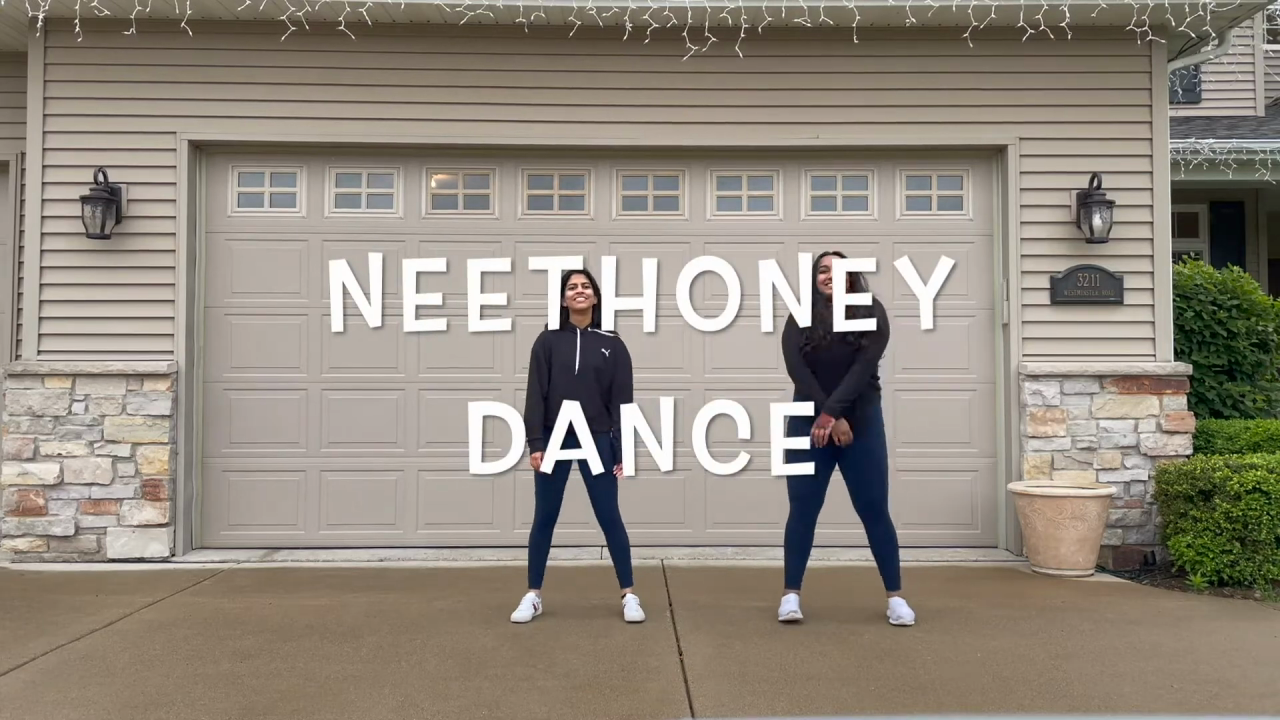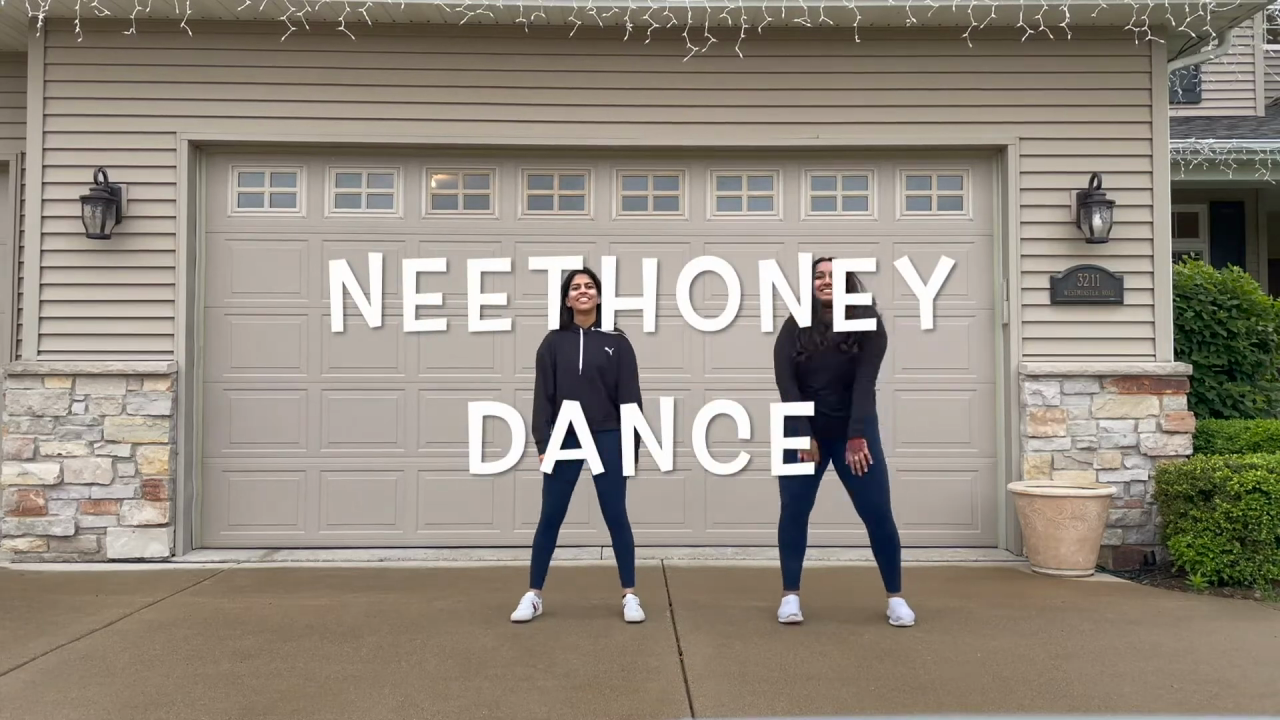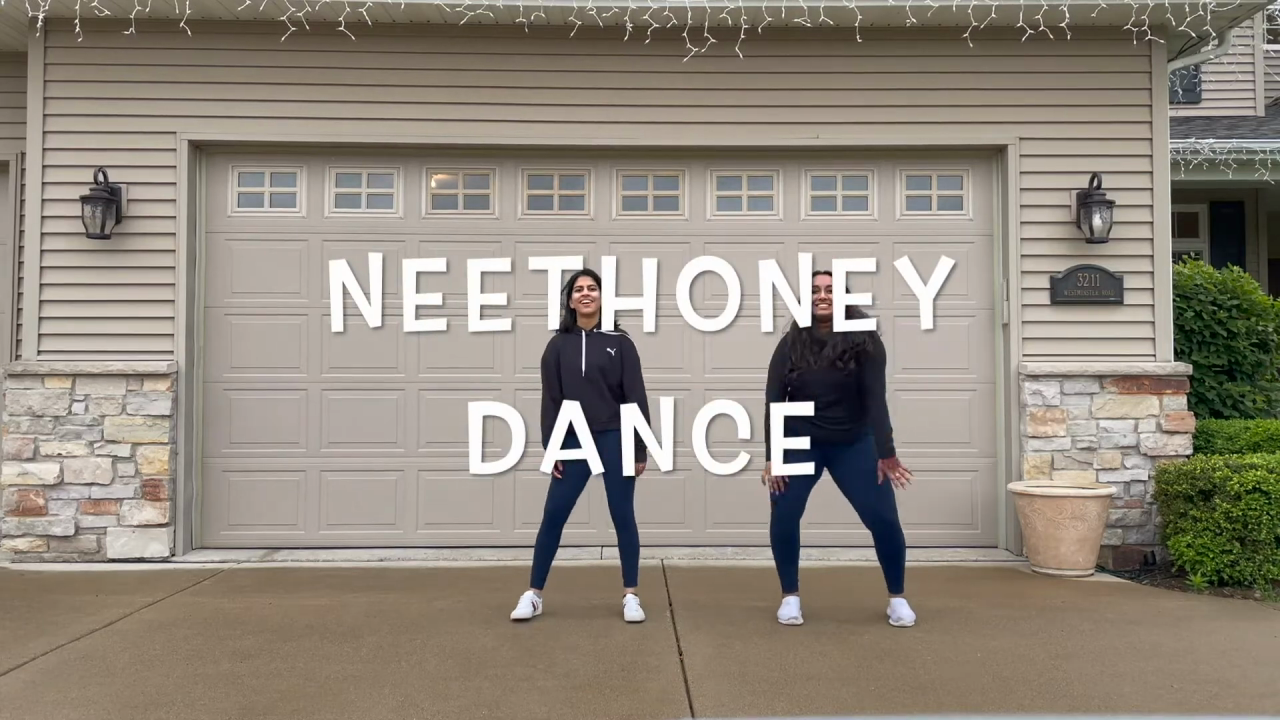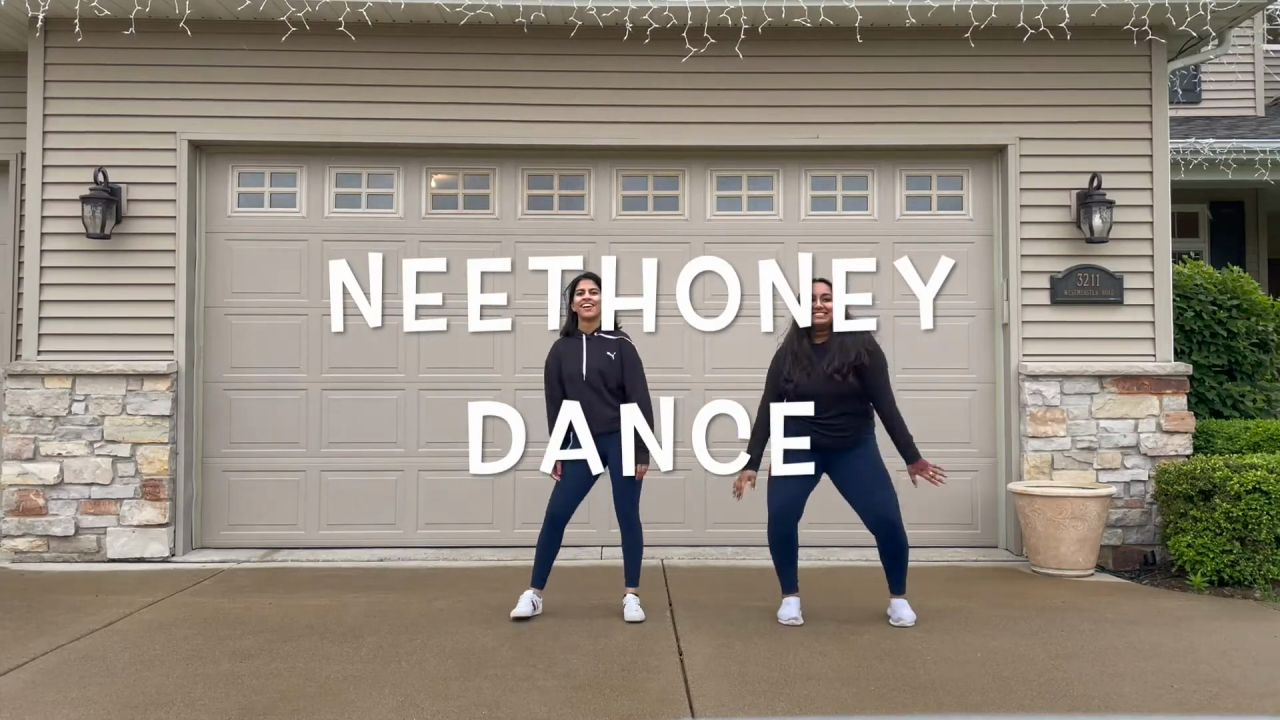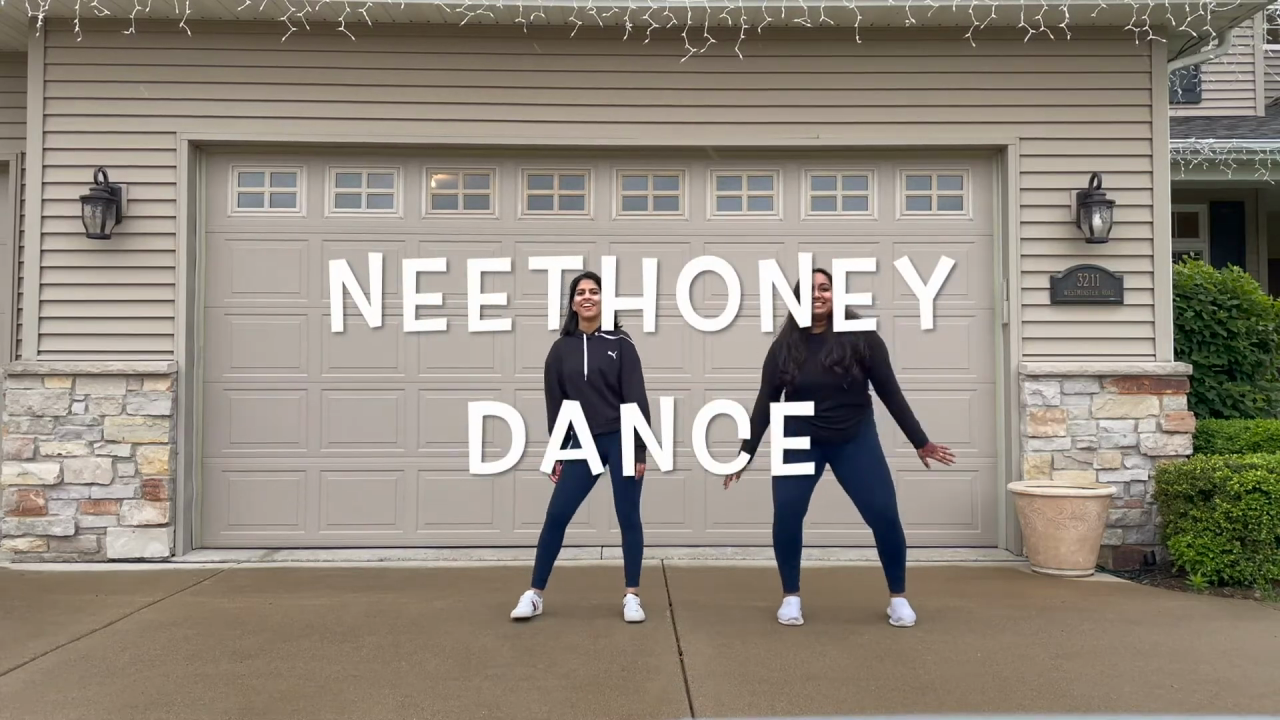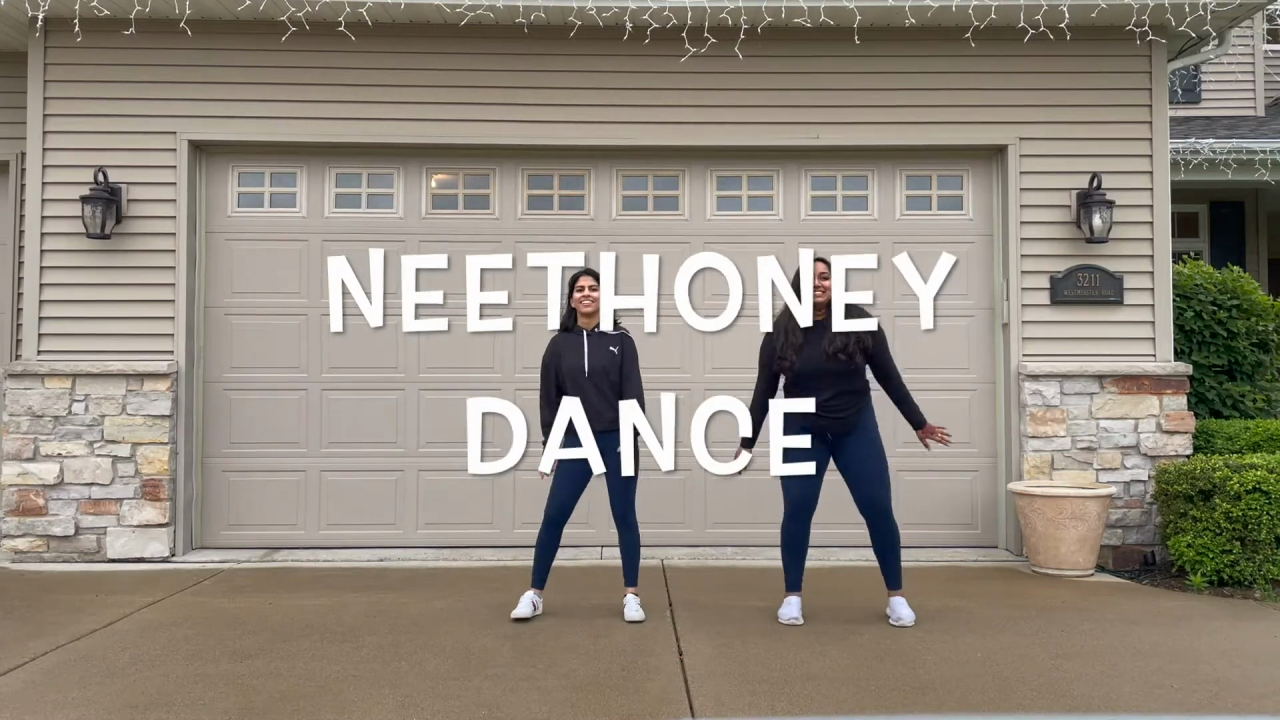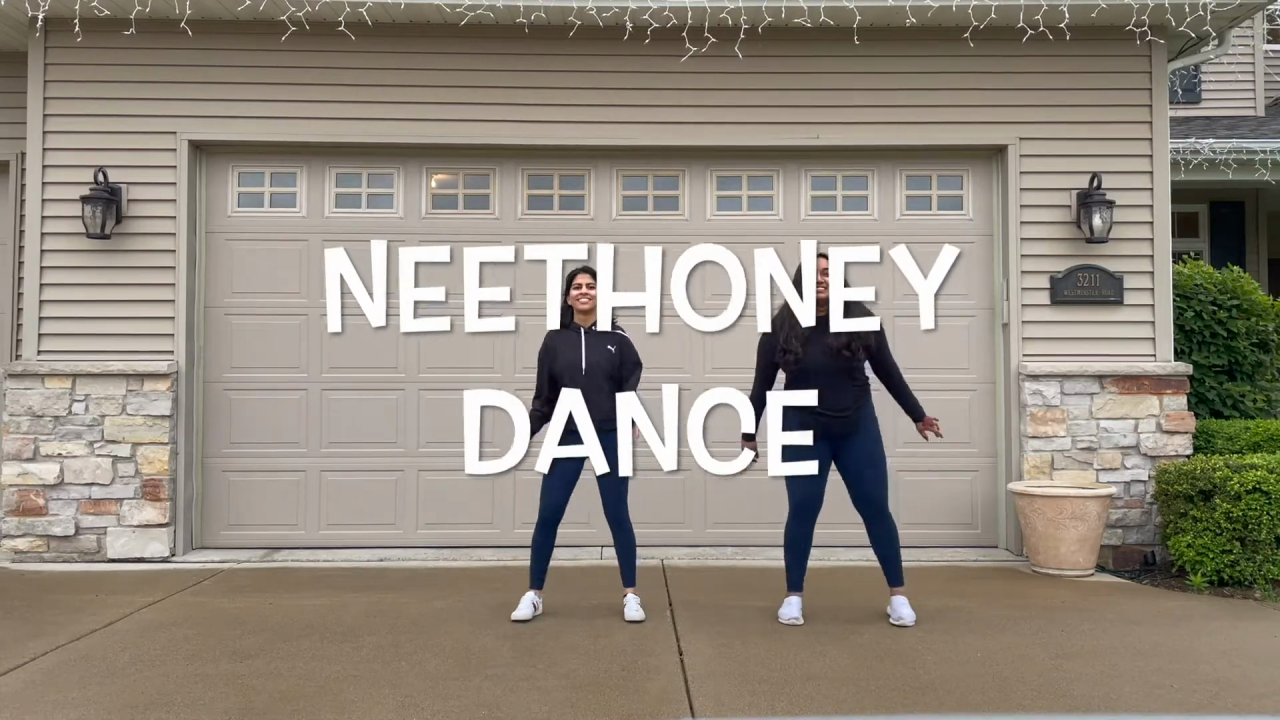
dt=0.1s
person 1, frame 1
left shoulder: (871, 316)
right shoulder: (800, 320)
left elbow: (862, 368)
right elbow: (798, 371)
left wrist: (831, 412)
right wrist: (828, 418)
left hip: (862, 426)
right hip: (809, 425)
left knee: (874, 510)
right knee: (803, 508)
left ankle: (895, 596)
right ankle: (791, 594)
person 1, frame 2
left shoulder: (867, 324)
right shoulder: (794, 329)
left elbow: (865, 381)
right elbow: (786, 383)
left wrist: (858, 436)
right wrist: (802, 438)
left hip: (855, 433)
right hip: (804, 433)
left knee: (877, 513)
right knee: (794, 510)
left ankle: (895, 597)
right ankle: (791, 595)
person 1, frame 3
left shoulder: (864, 339)
right shoulder: (791, 344)
left elbow: (875, 398)
right elbow: (773, 401)
left wrist: (886, 453)
right wrist: (772, 457)
left hip: (854, 443)
right hip: (801, 442)
left knee: (883, 518)
right knee: (784, 515)
left ankle: (896, 598)
right ankle: (790, 596)
person 1, frame 4
left shoulder: (862, 347)
right shoulder: (788, 355)
left elbow: (884, 404)
right elbow: (767, 412)
left wrist: (912, 457)
right wrist: (750, 464)
left hip: (854, 448)
right hip: (799, 447)
left knee: (887, 520)
right knee: (780, 517)
left ankle: (898, 599)
right ankle: (790, 597)
person 1, frame 5
left shoulder: (862, 339)
right shoulder: (784, 346)
left elbow: (890, 393)
right elbow: (765, 403)
left wrist: (921, 442)
right wrist: (745, 454)
left hip: (856, 440)
right hip: (801, 441)
left knee: (885, 516)
right knee: (787, 514)
left ankle: (897, 597)
right ankle: (791, 596)
person 1, frame 6
left shoulder: (861, 325)
right shoulder: (781, 333)
left elbow: (889, 376)
right elbow: (764, 389)
left wrist: (919, 424)
right wrist: (747, 441)
left hip: (856, 430)
right hip: (802, 432)
left knee: (878, 510)
right knee: (798, 511)
left ankle: (896, 597)
right ankle: (792, 596)
person 1, frame 7
left shoulder: (861, 322)
right shoulder: (781, 328)
left elbow: (888, 372)
right elbow: (762, 383)
left wrist: (918, 415)
right wrist: (749, 434)
left hip: (857, 428)
right hip: (804, 431)
left knee: (875, 507)
right knee: (803, 510)
left ankle: (897, 595)
right ankle: (793, 596)
person 2, frame 1
left shoulder: (611, 344)
right shoulder: (549, 341)
left elbow: (621, 398)
right elbow: (536, 393)
left wrist: (621, 449)
right wrist: (535, 442)
left hip: (596, 442)
right hip: (554, 440)
left knee: (610, 518)
right knee: (545, 519)
left ankle: (629, 595)
right ankle: (533, 596)
person 2, frame 2
left shoulder: (616, 342)
right shoulder: (554, 343)
left elbow: (629, 396)
right elbow: (544, 397)
left wrist: (629, 448)
right wrist: (542, 445)
left hip: (607, 440)
right hip: (565, 441)
left knee: (616, 517)
right knee: (550, 518)
left ankle: (629, 596)
right ankle: (534, 596)
person 2, frame 3
left shoulder: (619, 342)
right shoulder: (558, 345)
left elbow: (635, 396)
right elbow: (550, 399)
left wrist: (639, 449)
right wrist: (551, 447)
left hip: (615, 440)
right hip: (574, 441)
left knee: (623, 517)
right knee: (553, 517)
left ankle: (630, 595)
right ankle: (534, 594)
person 2, frame 4
left shoulder: (620, 345)
right shoulder: (561, 350)
left elbow: (638, 398)
right elbow: (555, 404)
left wrist: (641, 451)
left hip: (621, 442)
right hip: (583, 445)
left knee: (628, 519)
right knee: (555, 516)
left ankle: (631, 596)
right ankle: (534, 594)
person 2, frame 5
left shoulder: (621, 344)
right shoulder: (561, 349)
left elbow: (636, 398)
right elbow: (555, 404)
left wrist: (639, 449)
left hip: (620, 442)
right hip: (583, 445)
left knee: (628, 519)
right knee: (556, 517)
left ankle: (631, 596)
right ankle: (534, 594)
person 2, frame 6
left shoulder: (620, 340)
right shoulder: (559, 344)
left elbow: (632, 391)
right elbow: (551, 399)
left wrist: (632, 440)
right wrist: (551, 445)
left hip: (617, 440)
right hip: (576, 442)
left knee: (625, 517)
right knee: (554, 516)
left ankle: (631, 596)
right ankle: (534, 594)
person 2, frame 7
left shoulder: (617, 339)
right shoulder: (555, 341)
left elbow: (631, 382)
right elbow: (545, 393)
right wrist: (528, 428)
left hip: (609, 440)
right hip: (566, 440)
left knee: (618, 518)
right knee: (547, 516)
left ankle: (630, 595)
right ankle: (534, 595)
